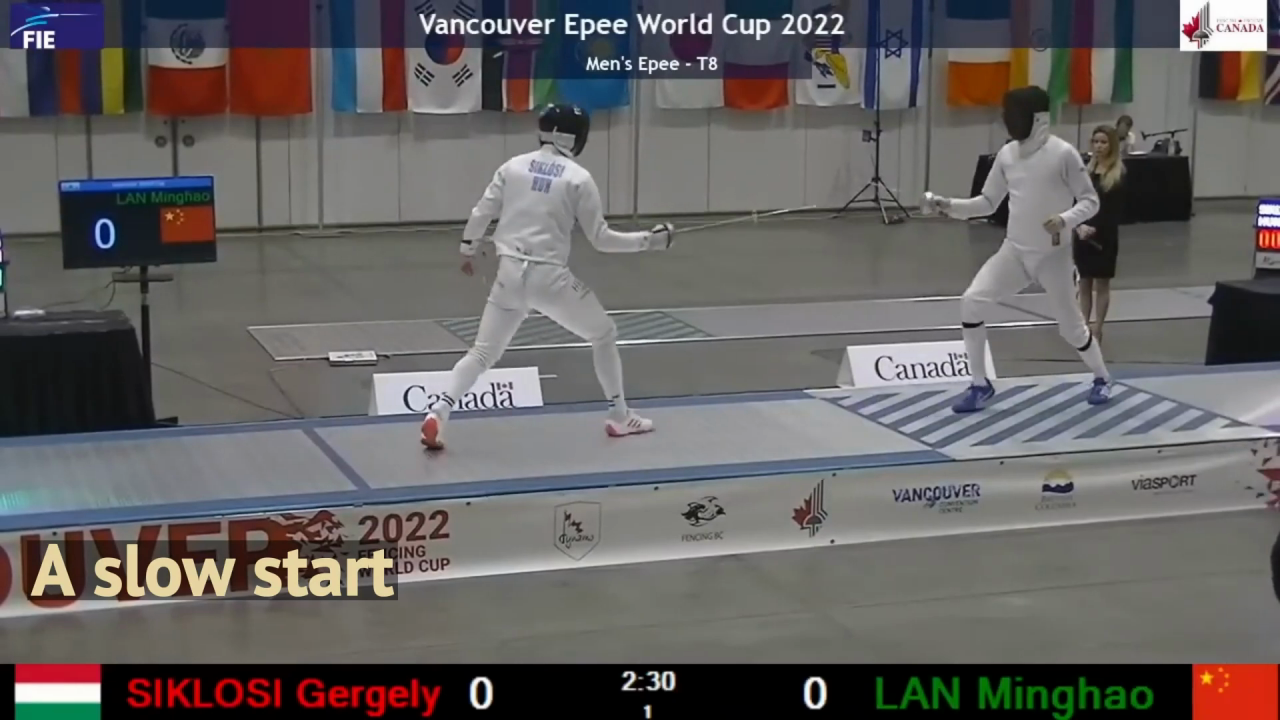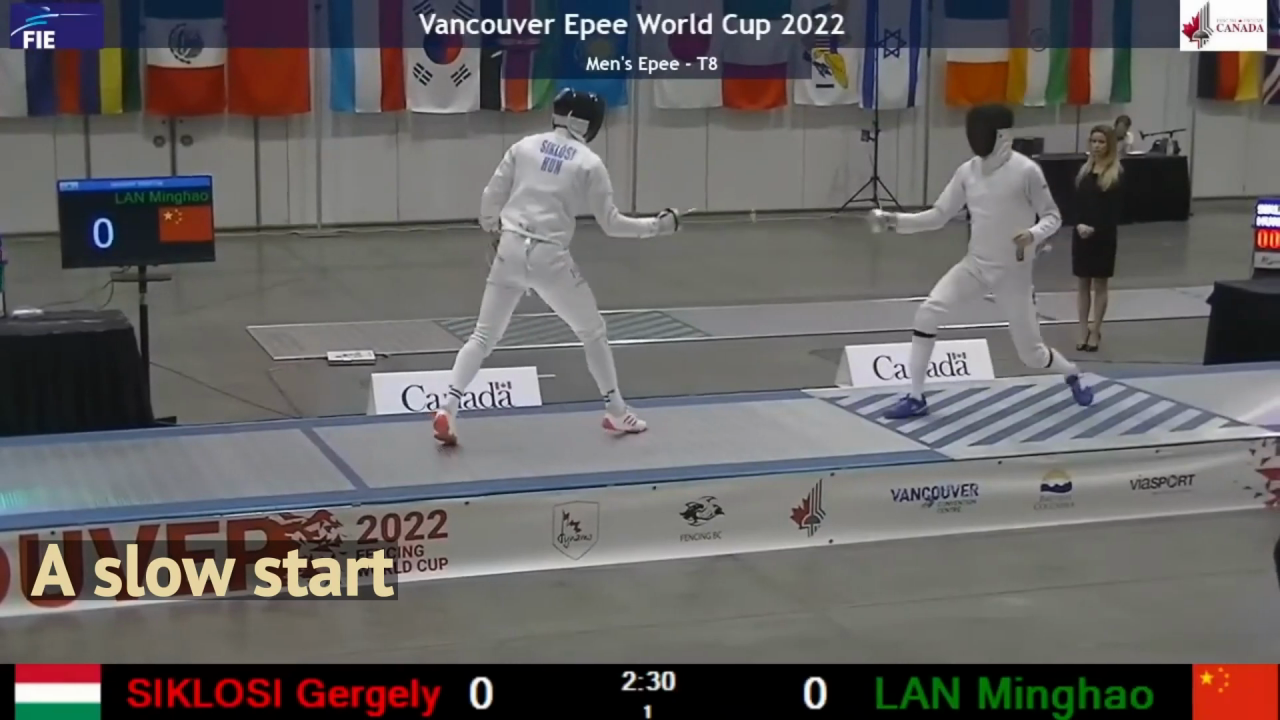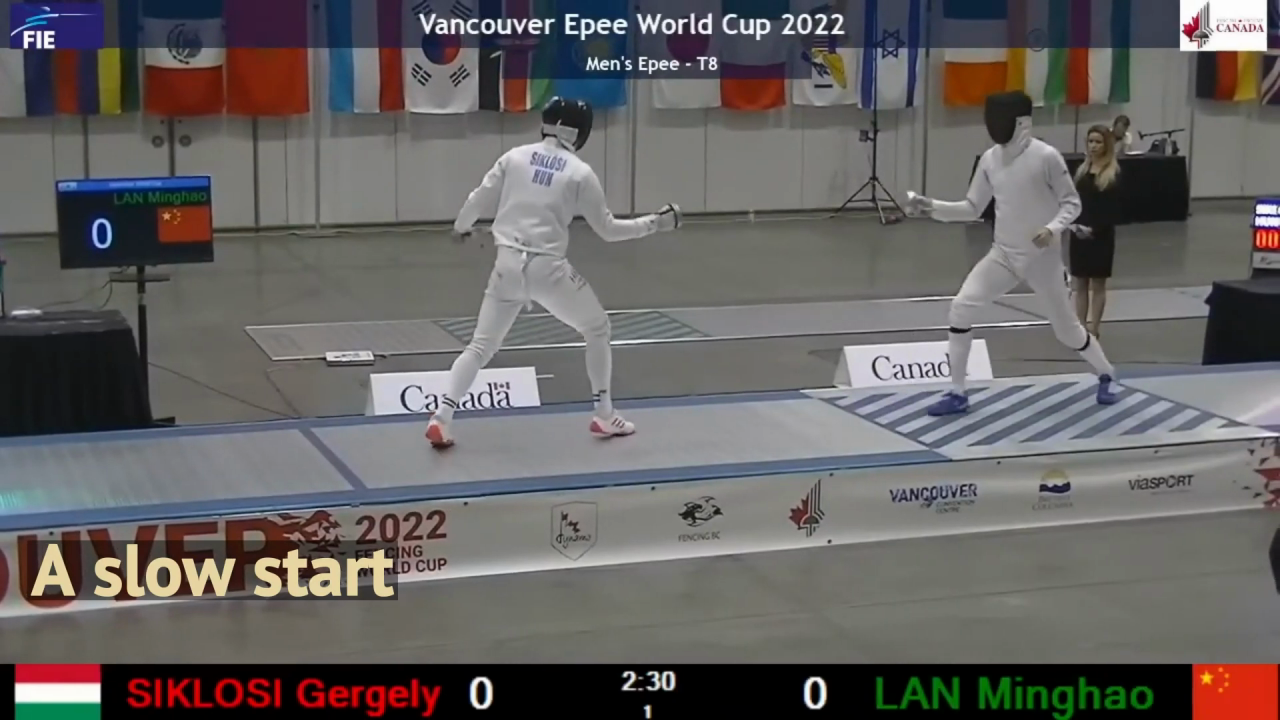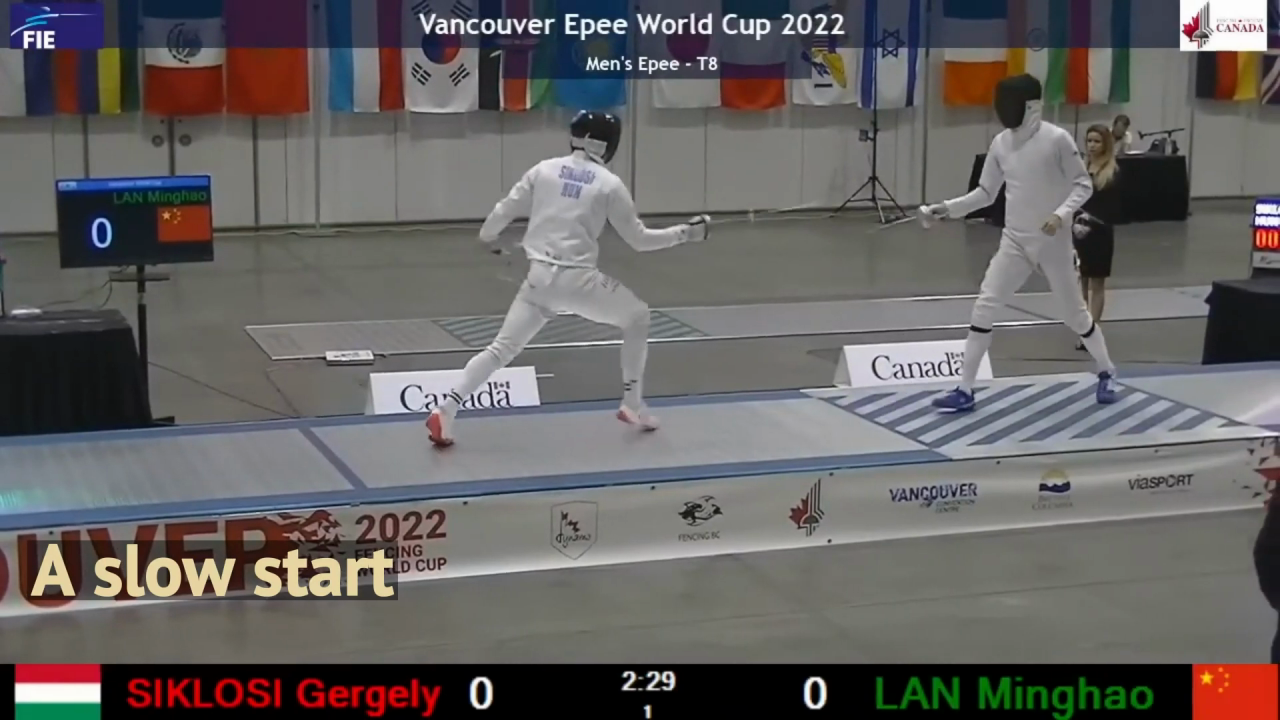
dt=0.3s
person 1, frame 1
left shoulder: (514, 166)
right shoulder: (579, 178)
left elbow: (481, 215)
right elbow: (600, 238)
left wrist: (466, 250)
right wrist: (648, 240)
left hip: (510, 275)
right hip: (549, 277)
left knee: (482, 354)
right knee: (604, 333)
left ankle: (437, 414)
right ankle: (619, 416)
person 1, frame 2
left shoulder: (524, 146)
right shoulder: (590, 163)
left elbow: (490, 197)
right elbow: (612, 224)
left wrist: (489, 228)
right wrist: (658, 224)
left hip: (510, 253)
right hip: (549, 258)
left knee: (483, 337)
right knee: (592, 331)
left ankle: (449, 410)
right ankle: (616, 411)
person 1, frame 3
left shoulder: (514, 157)
right shoulder: (580, 172)
left elbow: (477, 203)
right elbow: (608, 229)
left wrist: (460, 226)
right wrist: (656, 222)
left hip: (508, 266)
right hip: (548, 269)
left knee: (481, 347)
right knee: (598, 328)
left ankle: (441, 419)
right ankle: (604, 414)
person 1, frame 4
left shoulder: (544, 169)
right shoulder: (609, 184)
left elbow: (503, 212)
right elbow: (638, 239)
left wrist: (486, 236)
right wrist: (686, 232)
left hip: (540, 277)
right hip: (577, 278)
left knee: (500, 350)
right knee: (638, 316)
left ankle: (445, 412)
right ankle: (633, 405)
person 2, frame 1
left shoulder: (1064, 154)
right shoulder: (1007, 154)
left elbow: (1090, 201)
right elbow: (988, 202)
left wrist: (1065, 219)
right wrist: (949, 206)
left hip: (1052, 256)
right hip: (1014, 252)
left knee: (1071, 327)
right knee: (972, 303)
left ankle: (1101, 379)
right ankle: (980, 385)
person 2, frame 2
left shoulder: (1026, 170)
right shoulder: (967, 171)
left elbow: (1052, 217)
right elbow: (938, 216)
left wrist: (1033, 234)
right wrist: (895, 220)
left hip: (1013, 272)
right hip: (975, 266)
left knee: (1030, 352)
right knee: (928, 311)
left ankle: (1071, 375)
right ankle: (915, 397)
person 2, frame 3
left shoulder: (1046, 156)
right shoulder: (990, 159)
left elbow: (1072, 204)
right elbow: (972, 209)
left wrist: (1053, 230)
right wrist: (930, 206)
left hip: (1042, 258)
right hip: (1003, 255)
left knee: (1067, 330)
right knee: (961, 309)
left ankle: (1105, 376)
right ankle: (958, 393)
person 2, frame 4
left shoulder: (1058, 139)
right shoulder: (1001, 143)
left elbow: (1083, 185)
right elbow: (985, 194)
left wrist: (1062, 214)
right wrist: (947, 208)
left hip: (1053, 241)
right hip: (1014, 241)
left knee: (1074, 312)
right knee: (984, 307)
left ankle: (1105, 373)
right ankle: (965, 390)
person 3, frame 1
left shoulder: (1119, 174)
right shoulder: (1086, 170)
left elbow: (1116, 210)
left wrist: (1096, 228)
right wrist: (1080, 225)
left hip: (1105, 236)
right hip: (1082, 235)
left knee: (1101, 284)
right knee: (1084, 283)
left ankle: (1097, 330)
person 3, frame 2
left shoulder: (1117, 174)
right shoulder: (1084, 170)
left elbow: (1115, 210)
right elbow: (1075, 202)
left wrist: (1095, 228)
right wrist: (1079, 225)
left hip: (1104, 235)
right hip: (1080, 234)
left knee: (1100, 284)
right knee: (1083, 284)
left ankle: (1095, 332)
right ankle: (1083, 330)
person 3, frame 3
left shoulder: (1113, 174)
right shoulder: (1081, 170)
left elbow: (1113, 210)
left wrist: (1093, 228)
right wrist: (1075, 225)
left hip: (1101, 235)
right hip: (1078, 234)
left knee: (1097, 284)
right knee: (1080, 283)
left ankle: (1093, 329)
person 3, frame 4
left shoulder: (1112, 174)
left elbow: (1112, 210)
left wrist: (1090, 227)
right wrist: (1075, 224)
left hip: (1100, 235)
right hip: (1078, 234)
left knee: (1097, 284)
right knee: (1080, 283)
